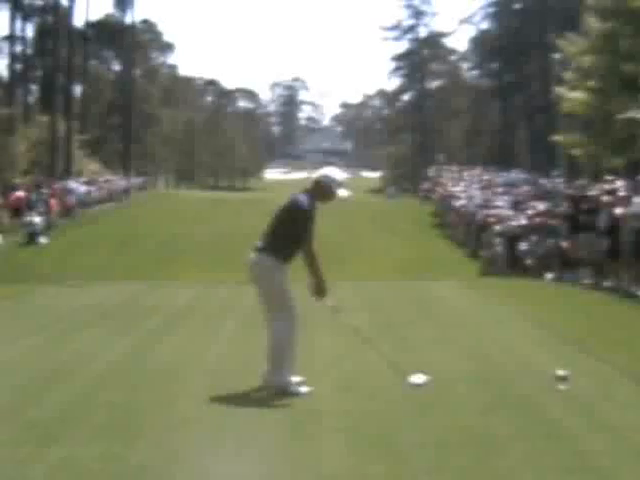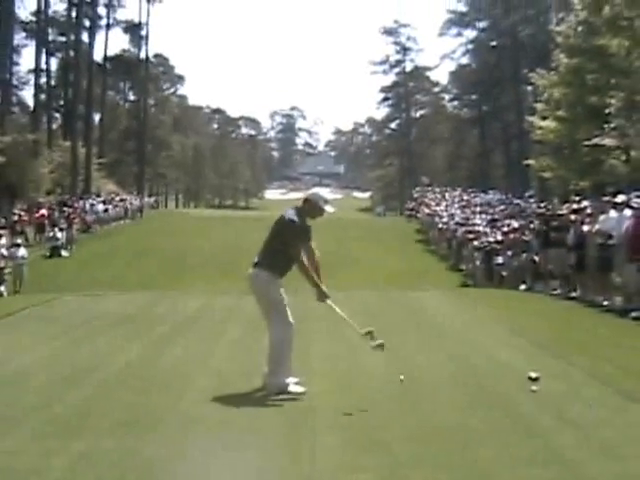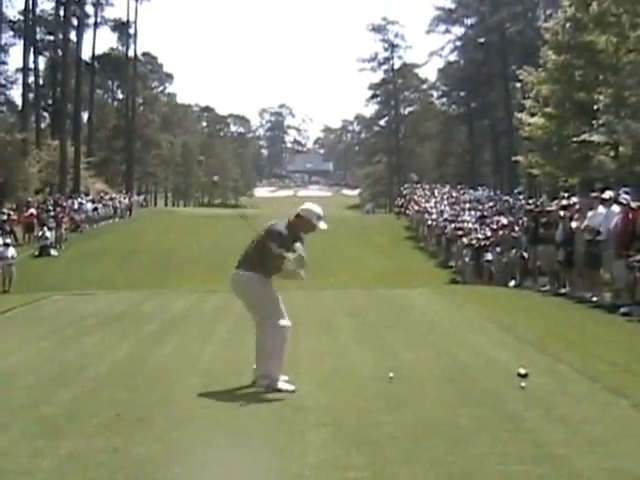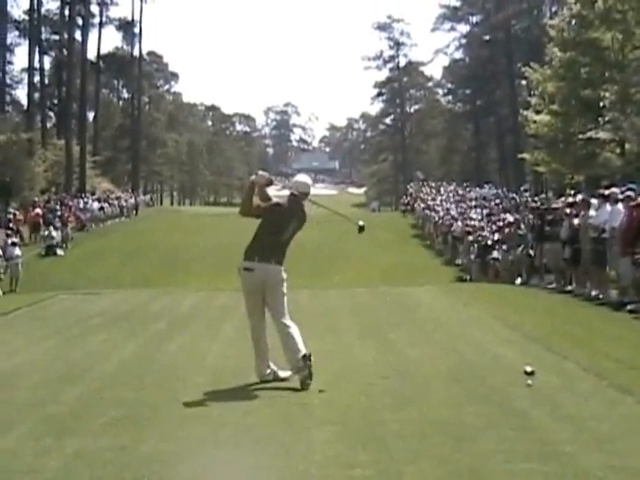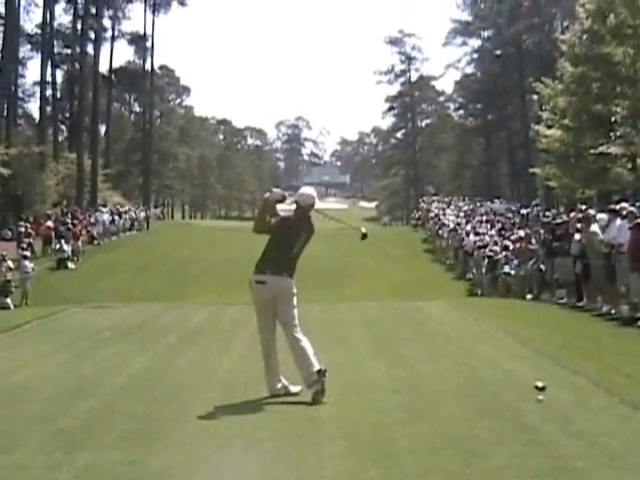
dt=0.7s
person 1, frame 1
left shoulder: (303, 202)
right shoulder: (303, 207)
left elbow: (305, 247)
right elbow: (307, 249)
left wrist: (316, 279)
right wrist: (319, 280)
left hip: (268, 262)
right hip: (268, 263)
left knee: (279, 318)
right knee: (284, 318)
left ankle: (275, 374)
right ankle: (279, 380)
person 1, frame 2
left shoulder: (304, 226)
right shoulder: (290, 220)
left elbow: (312, 255)
right elbow: (299, 259)
left wrist: (320, 283)
right wrist: (318, 286)
left hip: (272, 277)
right hip: (264, 276)
left knee: (282, 325)
right knee: (283, 325)
left ankle: (275, 375)
right ankle: (277, 382)
person 1, frame 3
left shoulder: (296, 237)
right shoulder: (278, 232)
left elbow: (297, 251)
right elbow: (275, 266)
left hip: (257, 280)
right hip: (250, 278)
left knee: (268, 324)
right knee: (279, 325)
left ankle: (264, 372)
right ankle: (268, 378)
person 1, frame 4
left shoulder: (278, 208)
right shoulder: (301, 216)
left elbow: (245, 211)
left wrist: (253, 184)
right wrist: (261, 187)
left hip: (252, 267)
right hip: (274, 270)
left knee: (257, 322)
right knee: (282, 319)
left ankle: (265, 370)
right ankle: (301, 359)
person 1, frame 5
left shoulder: (287, 221)
right shoulder: (308, 228)
left elbow: (258, 228)
left wrist: (268, 201)
right wrist: (271, 205)
left hip: (262, 281)
right hip: (285, 283)
left knee: (267, 335)
right knee: (293, 332)
left ankle: (276, 384)
right ankle: (314, 375)
